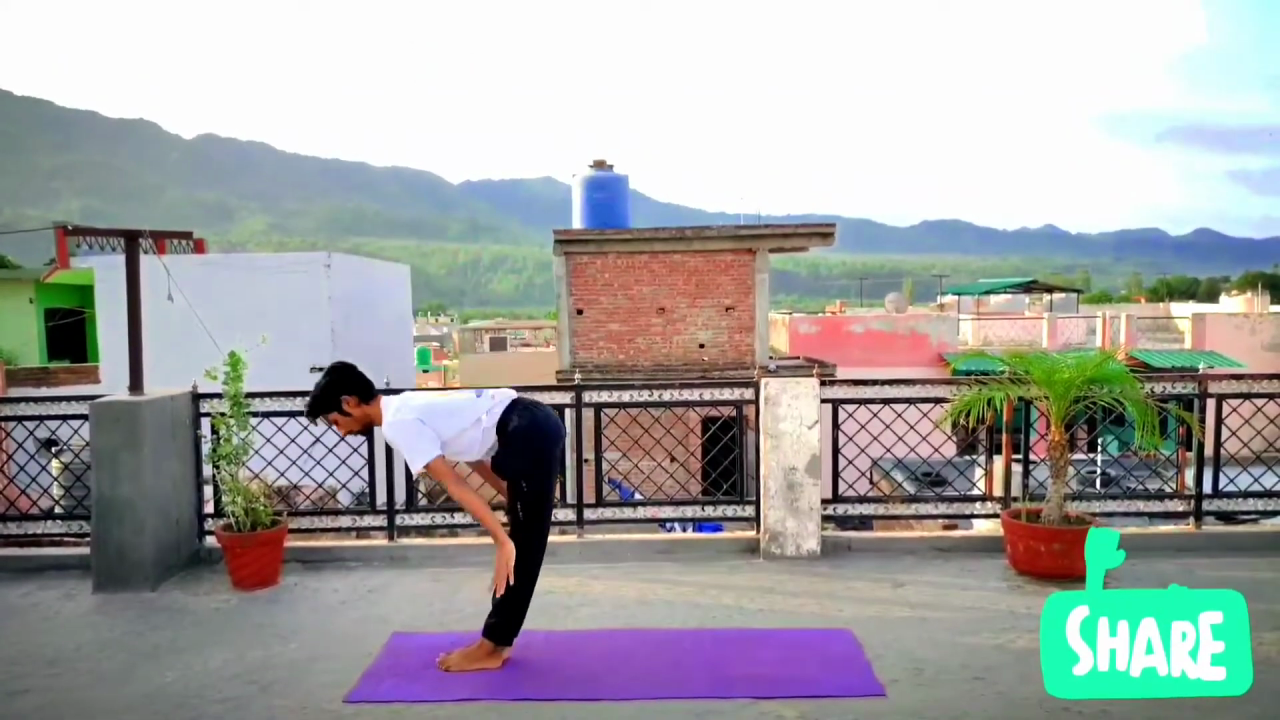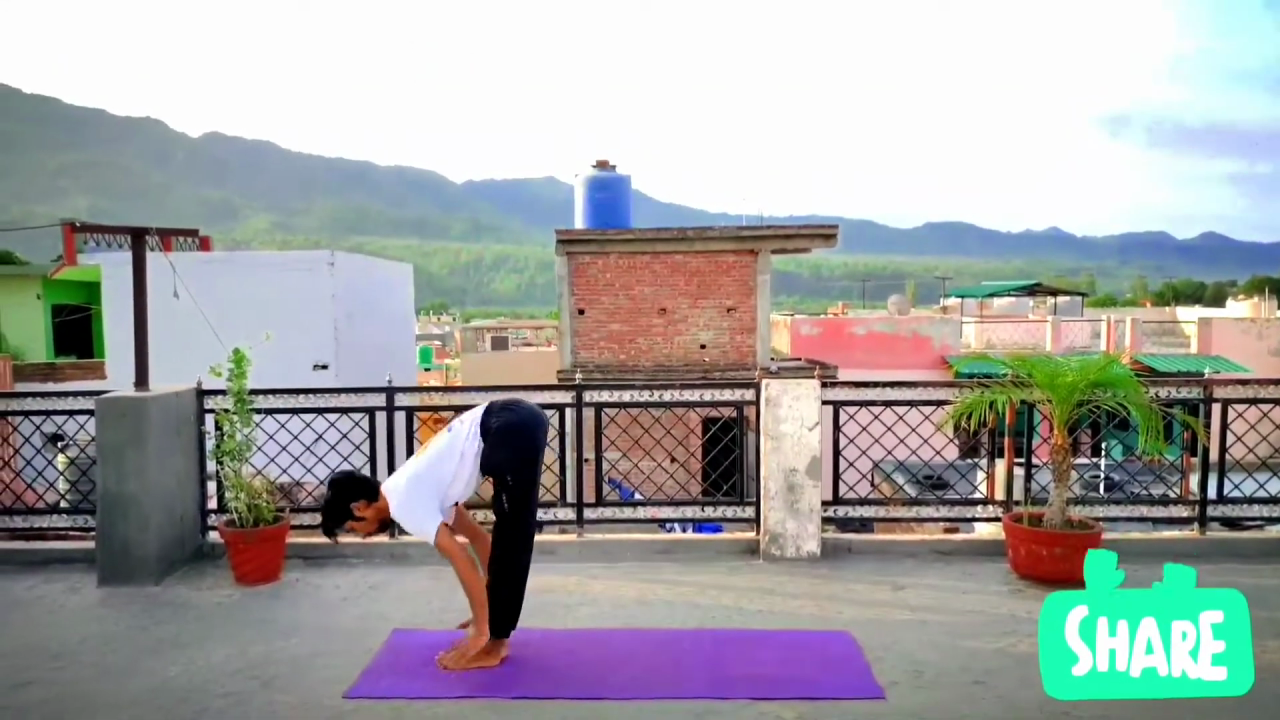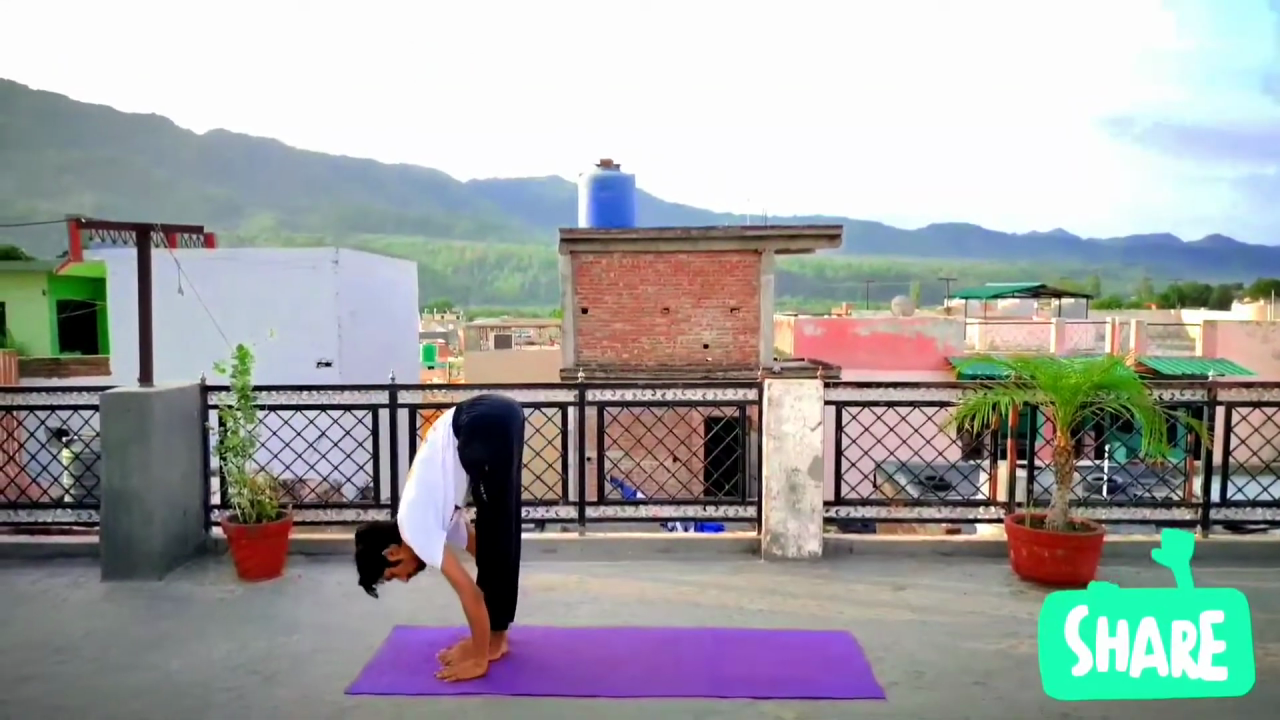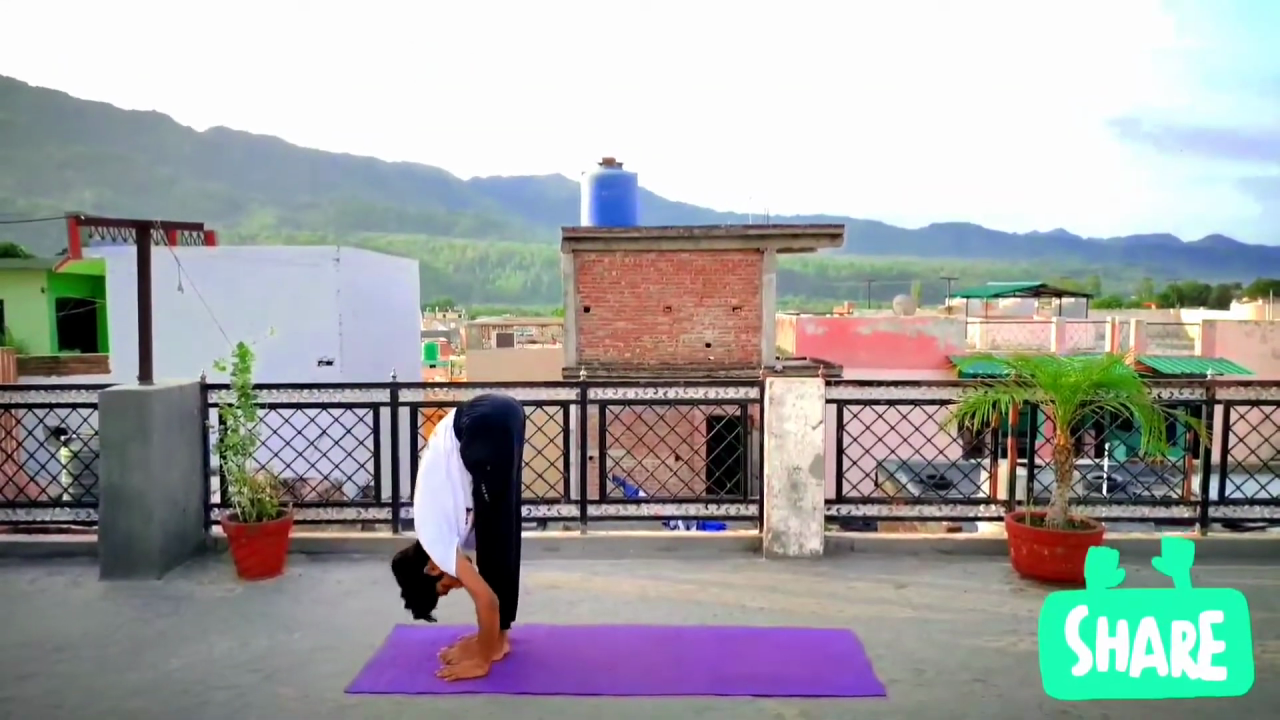
dt=0.3s
person 1, frame 1
left shoulder: (397, 423)
right shoulder: (403, 408)
left elbow: (456, 487)
left wrist: (502, 541)
right wrist: (511, 493)
left hip: (528, 434)
right hip: (532, 425)
left knee: (525, 538)
right knee: (522, 535)
left ankle: (492, 646)
right ankle: (496, 639)
person 1, frame 2
left shoulder: (403, 503)
right shoulder: (406, 490)
left elbow: (463, 561)
right elbow: (478, 536)
left wrist: (481, 628)
left hip: (512, 430)
right hip: (515, 423)
left knee: (510, 536)
right knee: (509, 536)
left ankle: (492, 644)
right ankle: (496, 637)
person 1, frame 3
left shoulder: (414, 528)
right shoulder: (423, 517)
left elbow: (470, 592)
right elbow: (479, 547)
left wrist: (479, 659)
left hip: (485, 425)
right hip: (494, 416)
left knee: (494, 535)
right knee: (498, 534)
left ankle: (492, 640)
right ankle: (494, 633)
person 1, frame 4
left shoulder: (434, 539)
right shoulder: (439, 529)
left elbow: (486, 598)
left wrist: (482, 660)
right hip: (493, 416)
right knee: (500, 532)
left ankle: (494, 642)
right ankle: (497, 634)
